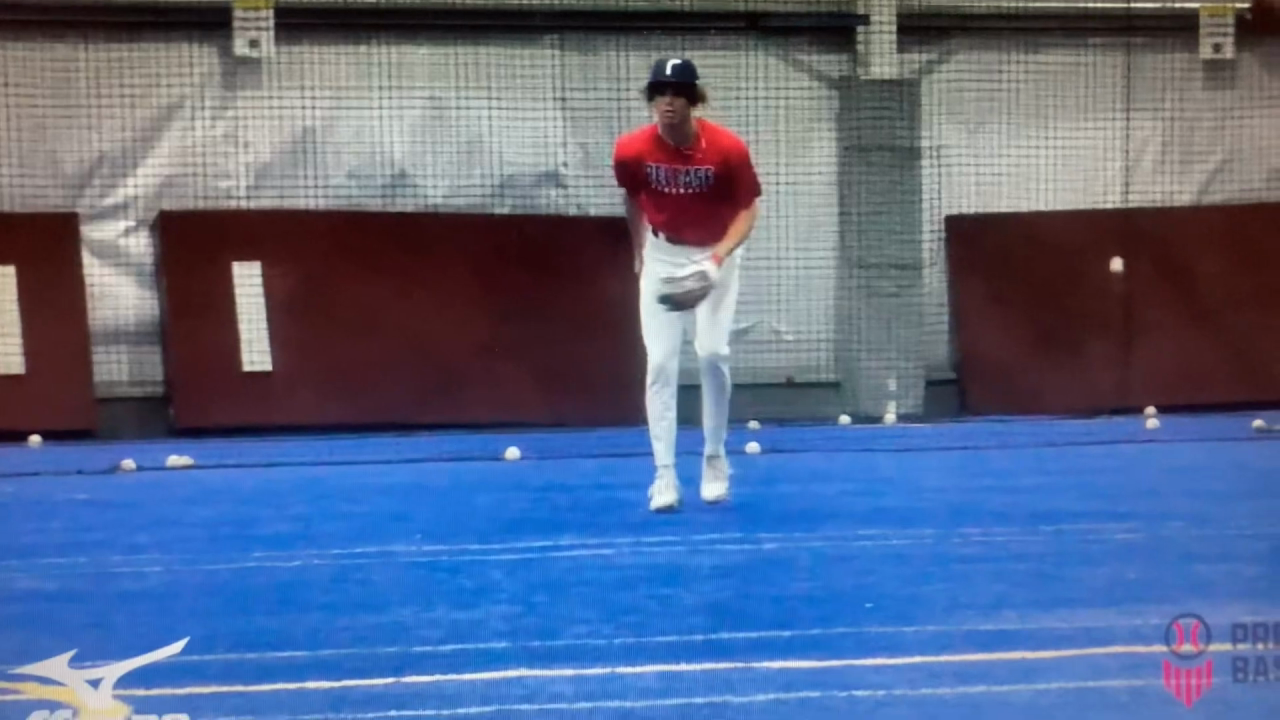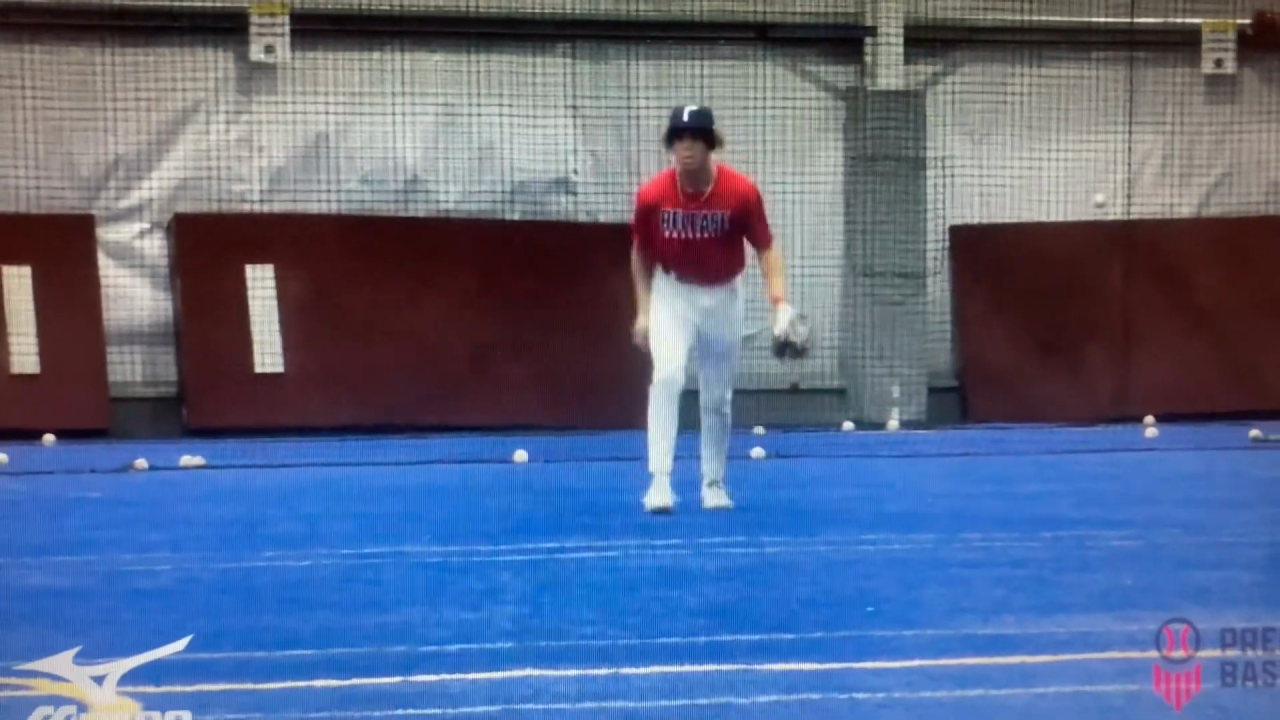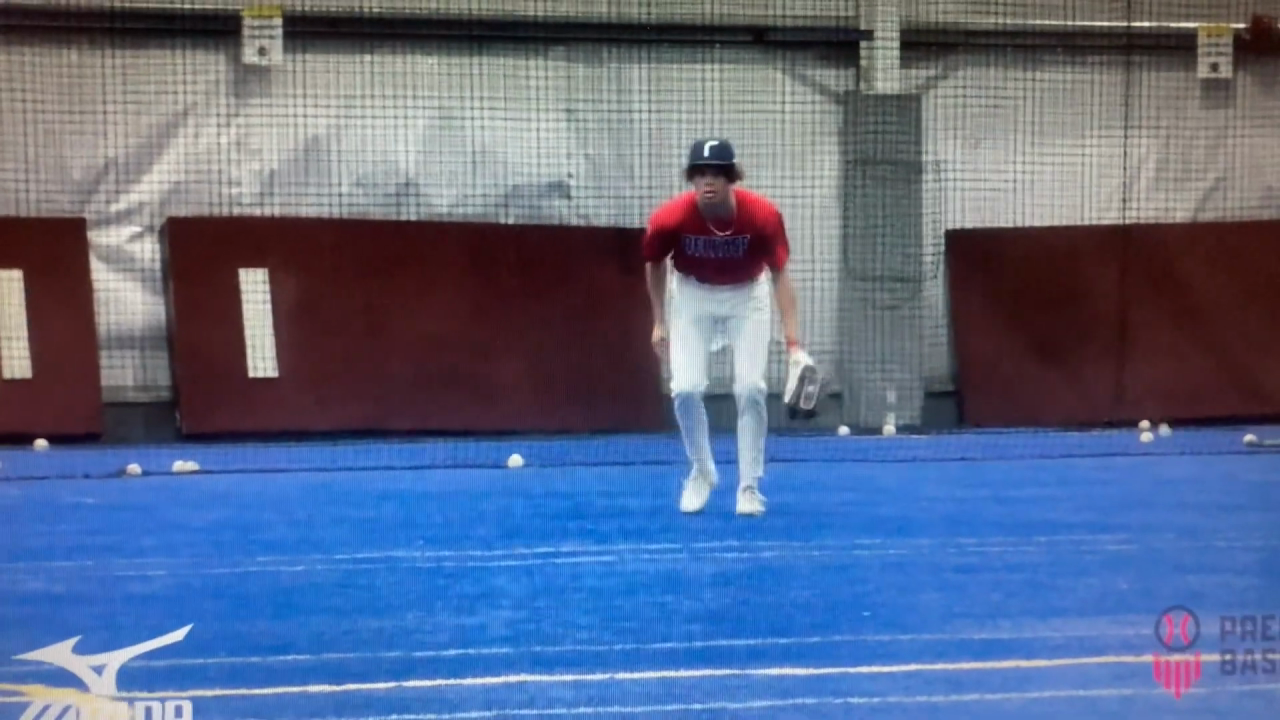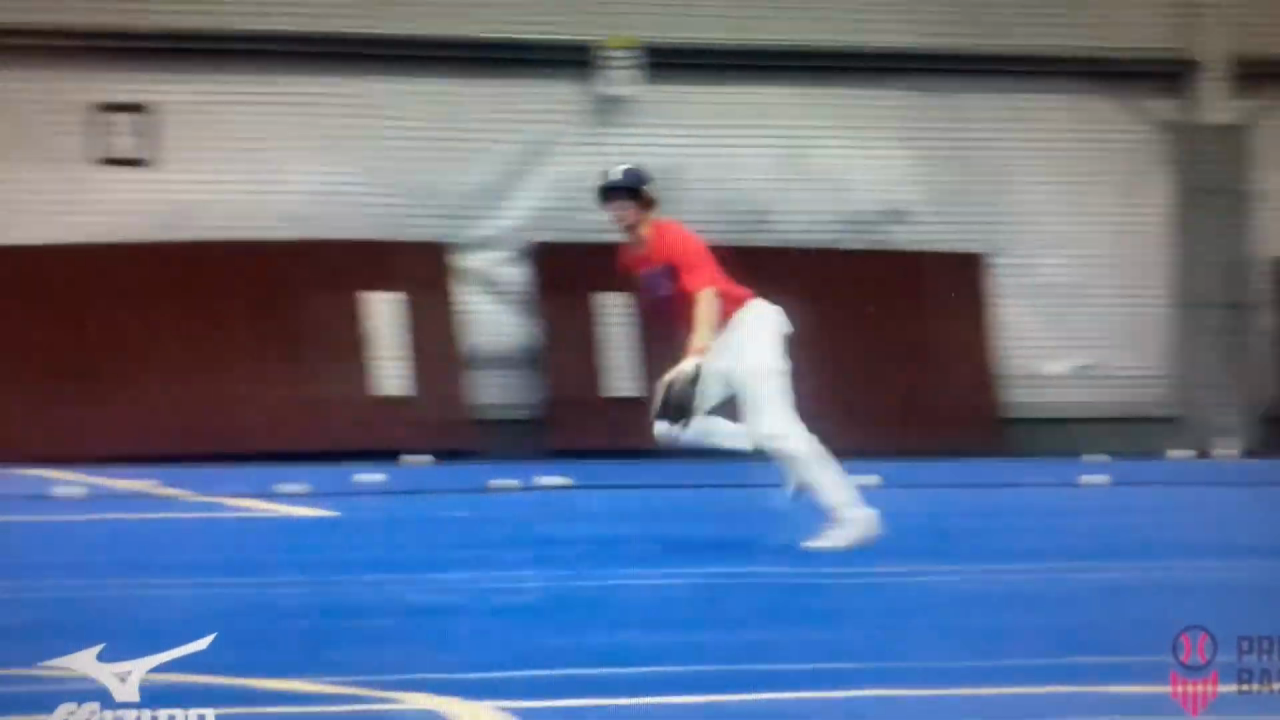
dt=1s
person 1, frame 1
left shoulder: (729, 148)
right shoulder: (631, 150)
left elbow: (747, 210)
left wrist: (717, 259)
right wrist: (640, 253)
left hip: (716, 255)
right hip: (661, 256)
left knee: (712, 353)
right knee: (660, 363)
left ankle: (714, 460)
right ankle: (665, 474)
person 1, frame 2
left shoulder: (742, 191)
right shoulder: (651, 194)
left elbow: (764, 247)
right elbow: (640, 252)
left wrist: (778, 299)
right wrist: (643, 310)
left hip: (722, 297)
right hip: (671, 294)
left knee: (716, 399)
right knee: (667, 376)
left ankle: (714, 482)
right ankle: (660, 484)
person 1, frame 3
left shoulder: (763, 214)
right shoulder: (669, 217)
left elbow: (780, 277)
right elbow: (654, 264)
left wrist: (794, 342)
right wrist: (660, 322)
left hip: (747, 293)
right hip: (691, 295)
left knee: (750, 388)
right knee: (686, 389)
left ankle: (749, 487)
right ankle: (701, 471)
person 1, frame 4
left shoulder: (675, 239)
right shoulder: (631, 256)
left elbow: (709, 294)
left wrist: (695, 356)
left hip: (746, 327)
right hip: (717, 341)
left knee: (773, 431)
right knee: (671, 429)
left ankle: (856, 517)
right ankle: (768, 445)
